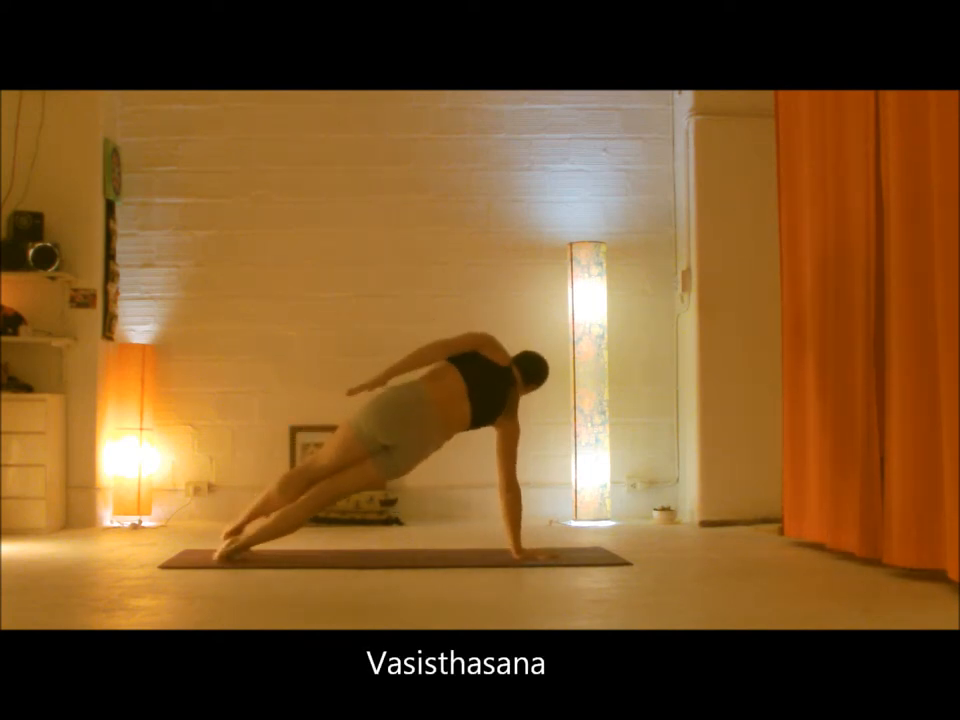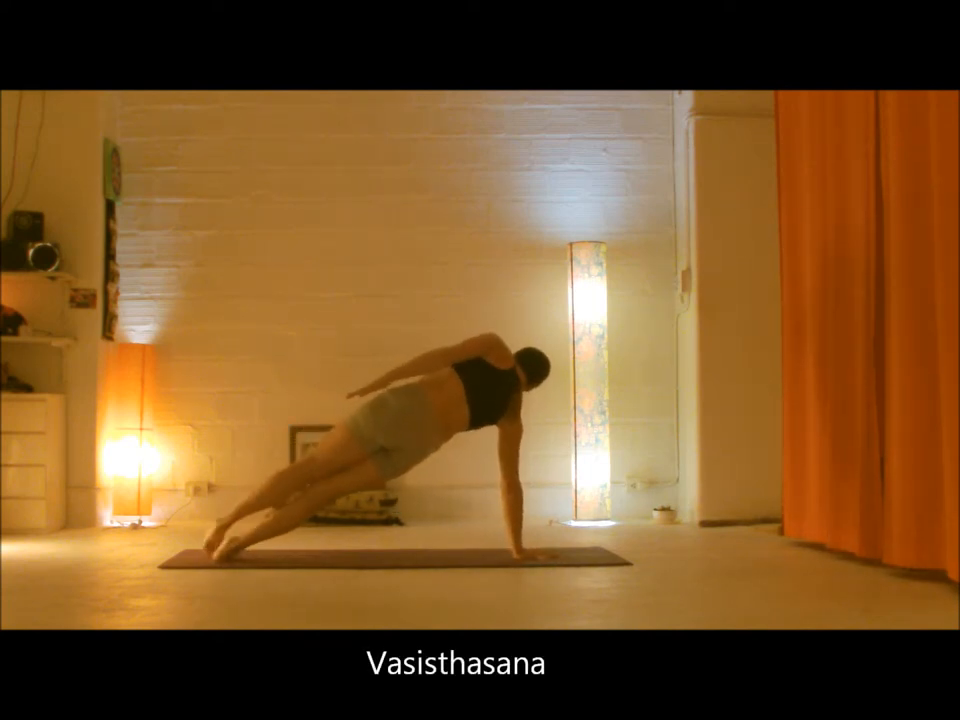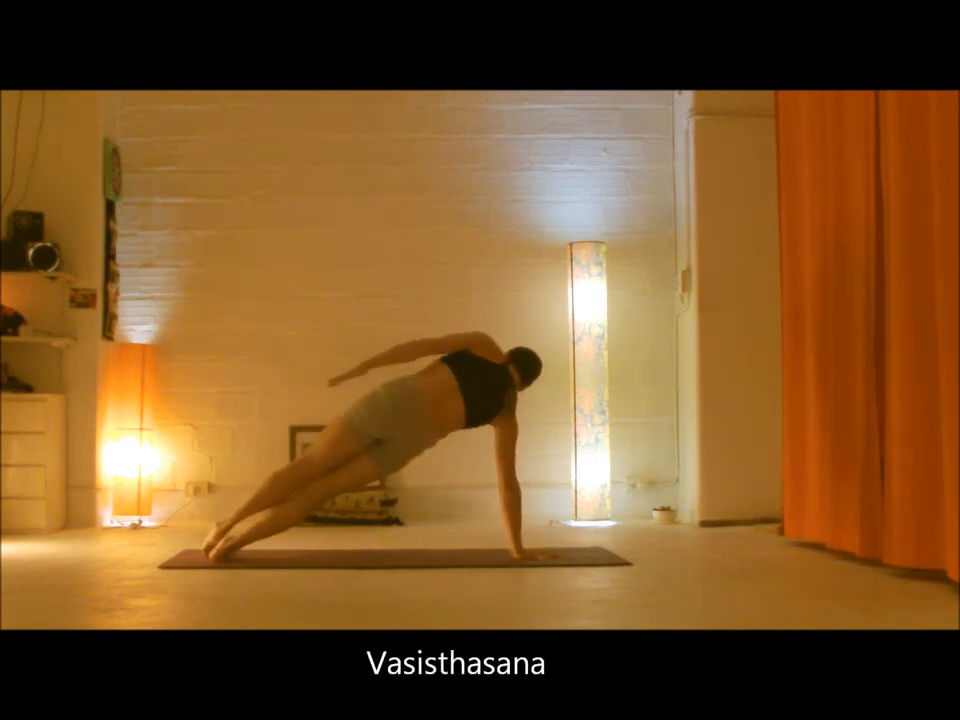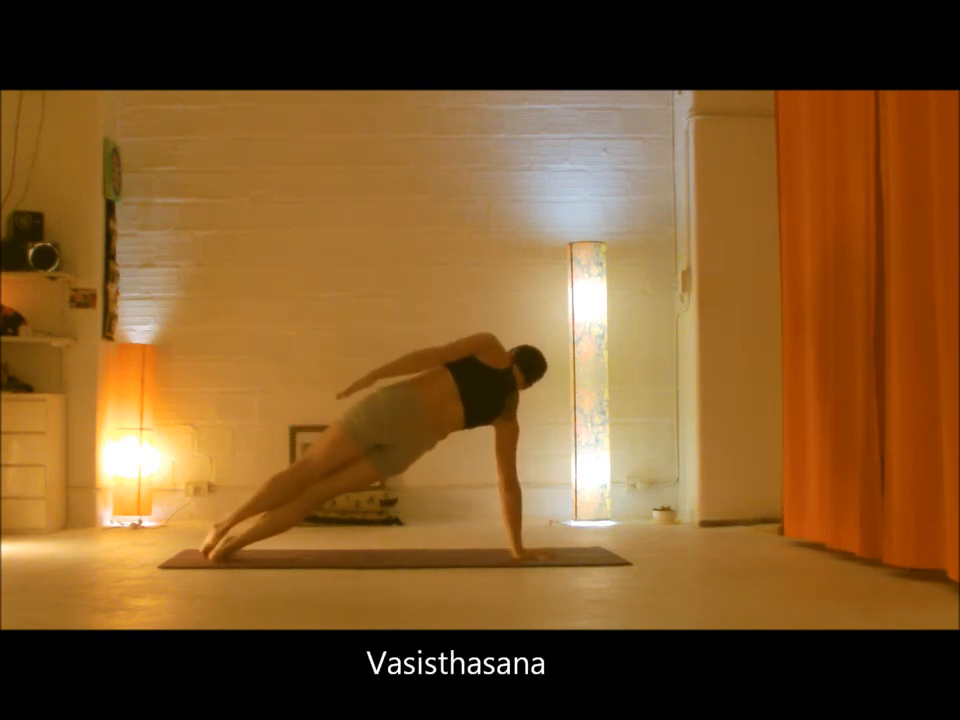
dt=0.3s
person 1, frame 1
left shoulder: (490, 346)
right shoulder: (508, 418)
left elbow: (441, 347)
right elbow: (509, 484)
left wrist: (380, 377)
right wrist: (517, 547)
left hip: (400, 406)
right hip: (417, 445)
left knee: (311, 472)
right knee: (321, 493)
left ankle: (239, 524)
right ankle: (241, 541)
person 1, frame 2
left shoulder: (497, 347)
right shoulder: (512, 417)
left elbow: (444, 356)
right elbow: (510, 483)
left wrist: (381, 381)
right wrist: (518, 547)
left hip: (400, 408)
right hip: (416, 445)
left knee: (307, 469)
right knee: (318, 492)
left ankle: (225, 523)
right ankle: (236, 542)
person 1, frame 3
left shoulder: (486, 345)
right shoulder: (506, 415)
left elbow: (428, 345)
right elbow: (508, 482)
left wrist: (364, 365)
right wrist: (518, 547)
left hip: (395, 401)
right hip: (409, 441)
left knee: (304, 469)
right knee: (317, 491)
left ankle: (226, 524)
right ankle: (233, 541)
person 1, frame 4
left shoulder: (491, 346)
right shoulder: (508, 416)
left elbow: (435, 355)
right elbow: (509, 483)
left wrist: (370, 377)
right wrist: (518, 547)
left hip: (393, 406)
right hip: (410, 443)
left knee: (304, 472)
right knee: (316, 493)
left ankle: (225, 526)
right ankle: (232, 542)
